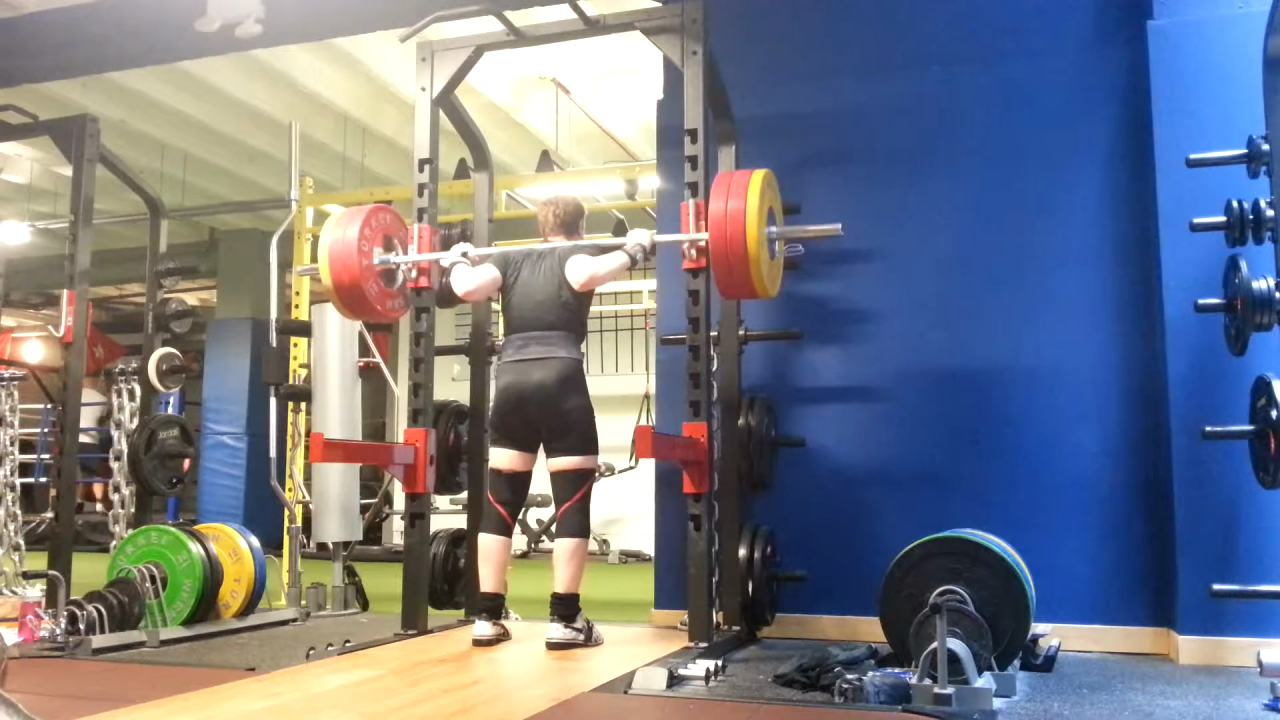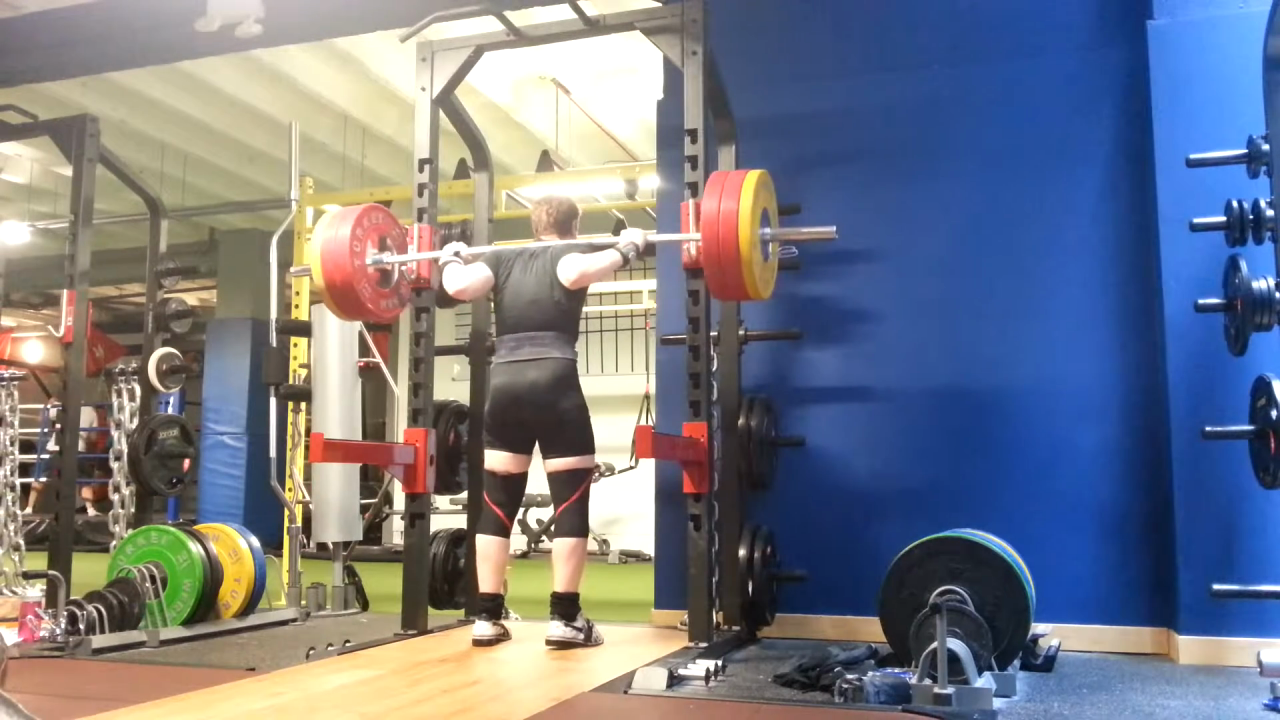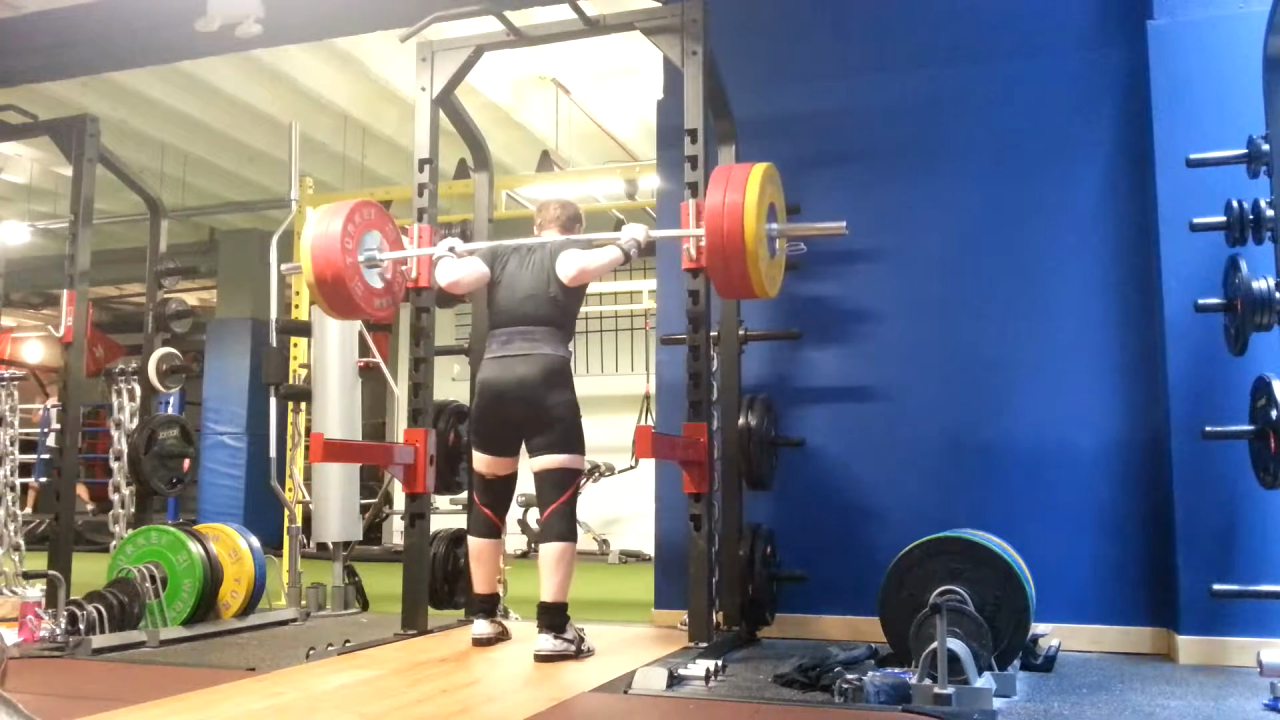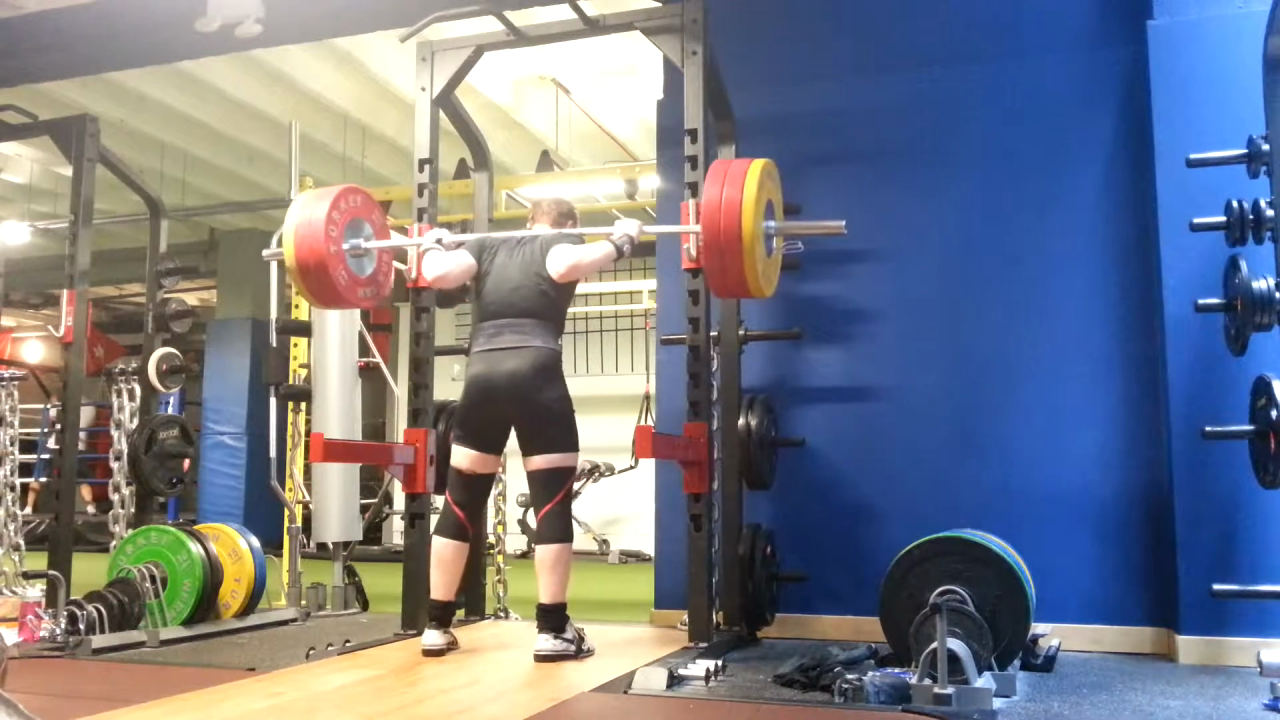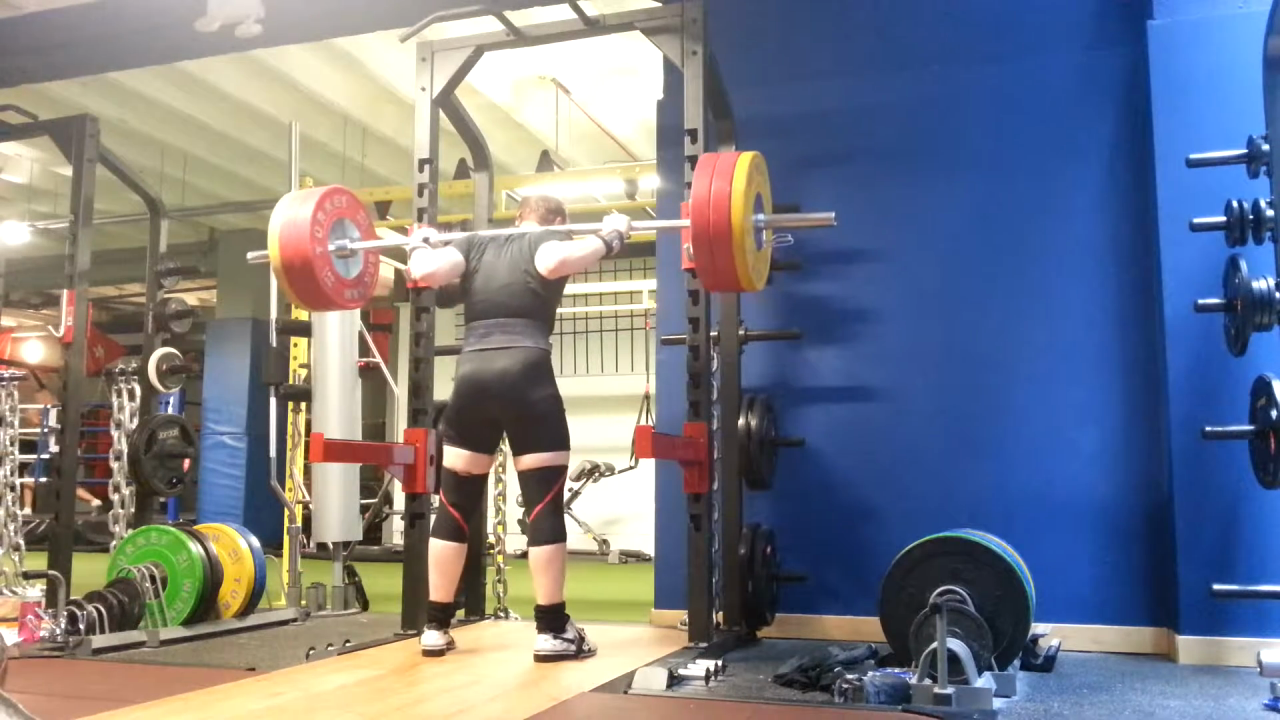
dt=0.5s
person 1, frame 1
left shoulder: (511, 257)
right shoulder: (582, 252)
left elbow: (468, 288)
right elbow: (585, 276)
left wrist: (456, 261)
right wrist: (634, 249)
left hip: (511, 382)
right hip: (559, 381)
left knee: (500, 502)
right knee: (572, 504)
left ankle: (487, 617)
right ankle: (564, 620)
person 1, frame 2
left shoulder: (502, 257)
right shoulder: (574, 251)
left elbow: (460, 287)
right elbow: (576, 274)
left wrist: (451, 260)
right wrist: (626, 249)
left hip: (503, 382)
right hip: (554, 381)
left knee: (498, 503)
right knee: (571, 503)
left ankle: (487, 617)
right ankle: (565, 618)
person 1, frame 3
left shoulder: (499, 253)
right shoulder: (575, 247)
left elbow: (453, 281)
right elbow: (574, 271)
left wrist: (445, 254)
right wrist: (628, 245)
left hip: (492, 378)
right hip: (545, 379)
left knee: (487, 503)
right knee: (558, 506)
left ankle: (484, 617)
right ankle: (553, 630)
person 1, frame 4
left shoulder: (487, 245)
right shoulder: (567, 242)
left elbow: (438, 274)
right elbow: (566, 266)
left wrist: (431, 247)
right wrist: (621, 241)
left hip: (481, 374)
right hip: (535, 372)
left knee: (460, 504)
right knee: (552, 504)
left ankle: (436, 626)
right ankle: (553, 630)
person 1, frame 5
left shoulder: (474, 244)
right shoulder: (554, 239)
left elbow: (426, 272)
right elbow: (555, 262)
left wrist: (420, 244)
right wrist: (610, 236)
left hip: (471, 375)
right hip: (526, 373)
left knee: (456, 505)
right knee: (544, 504)
left ankle: (436, 627)
right ankle: (552, 630)
